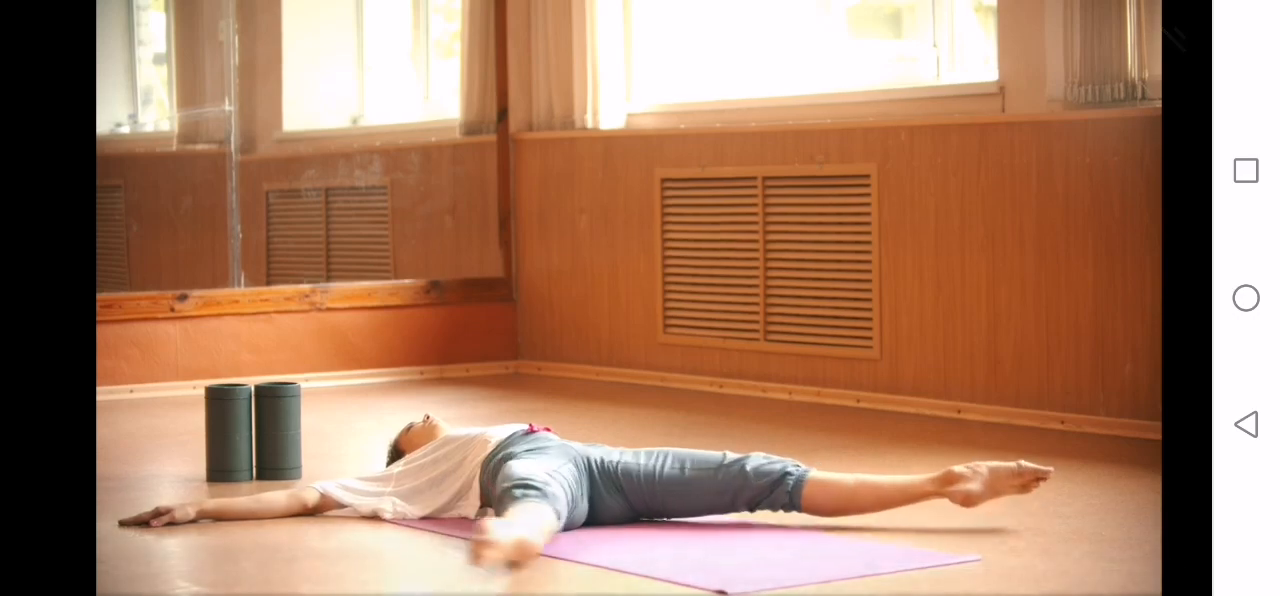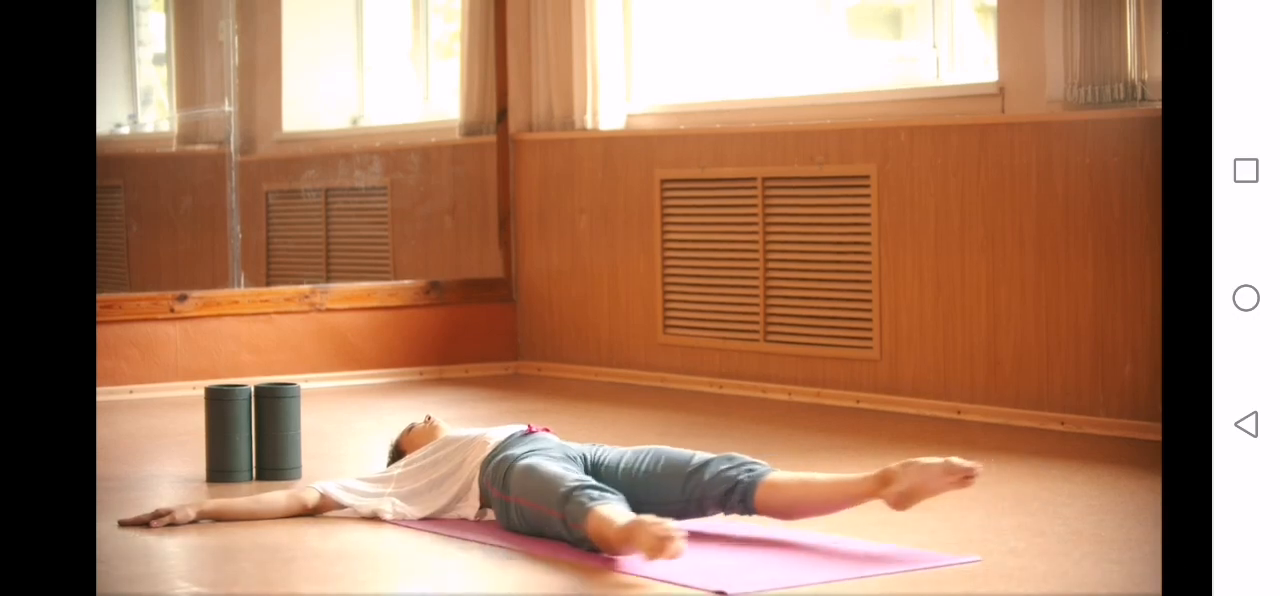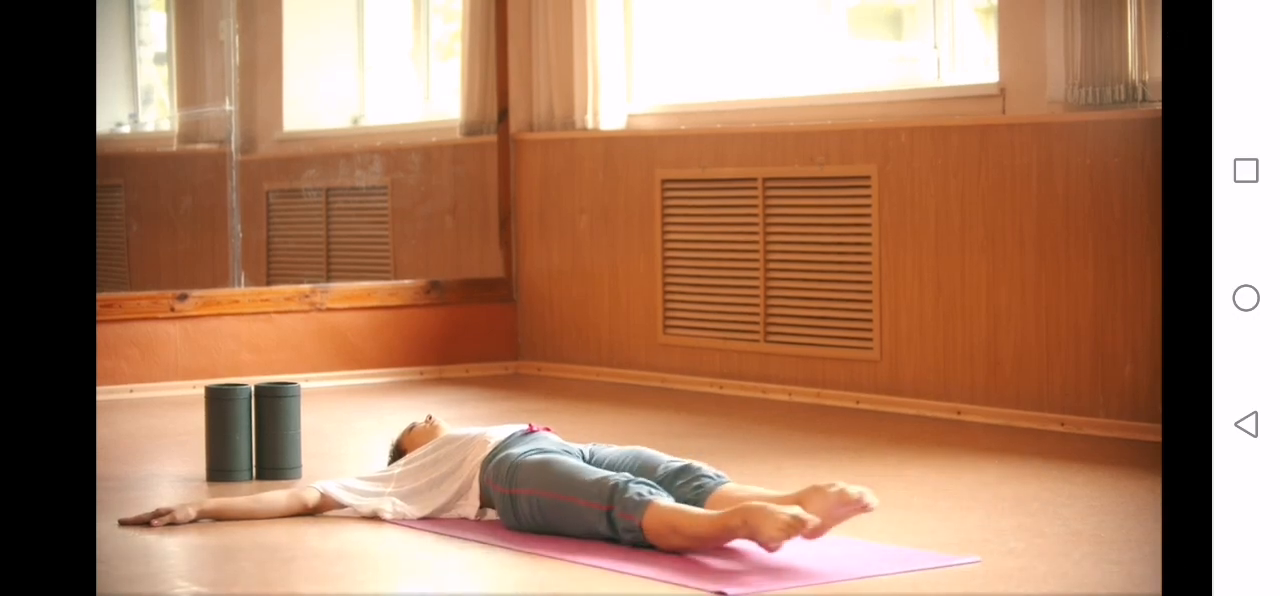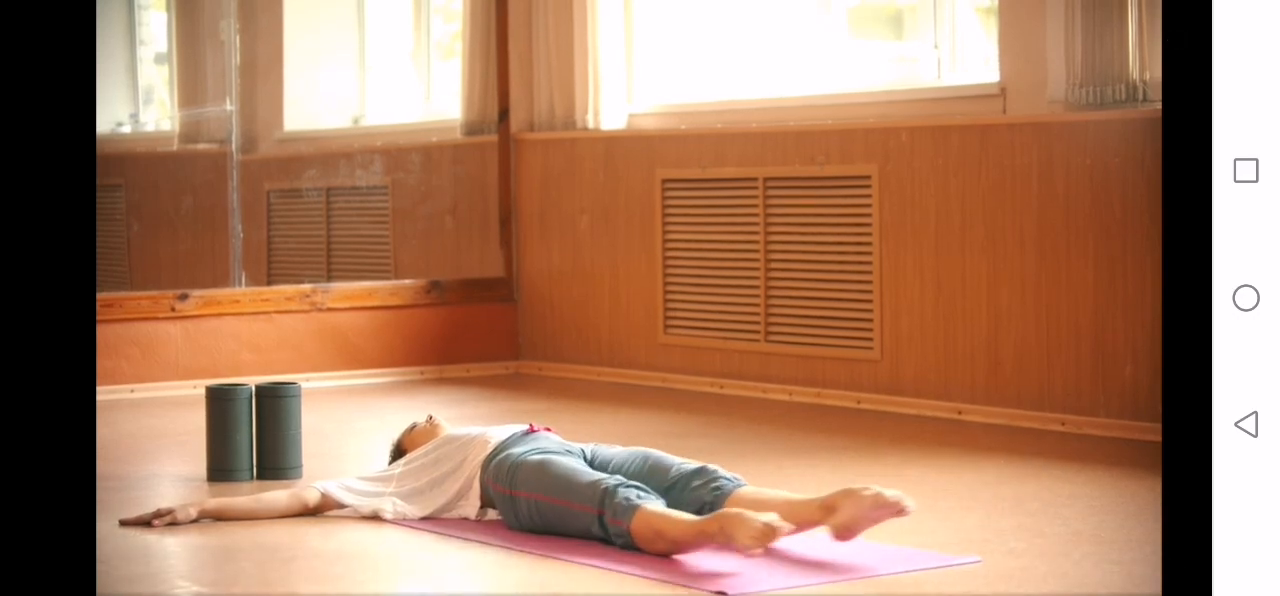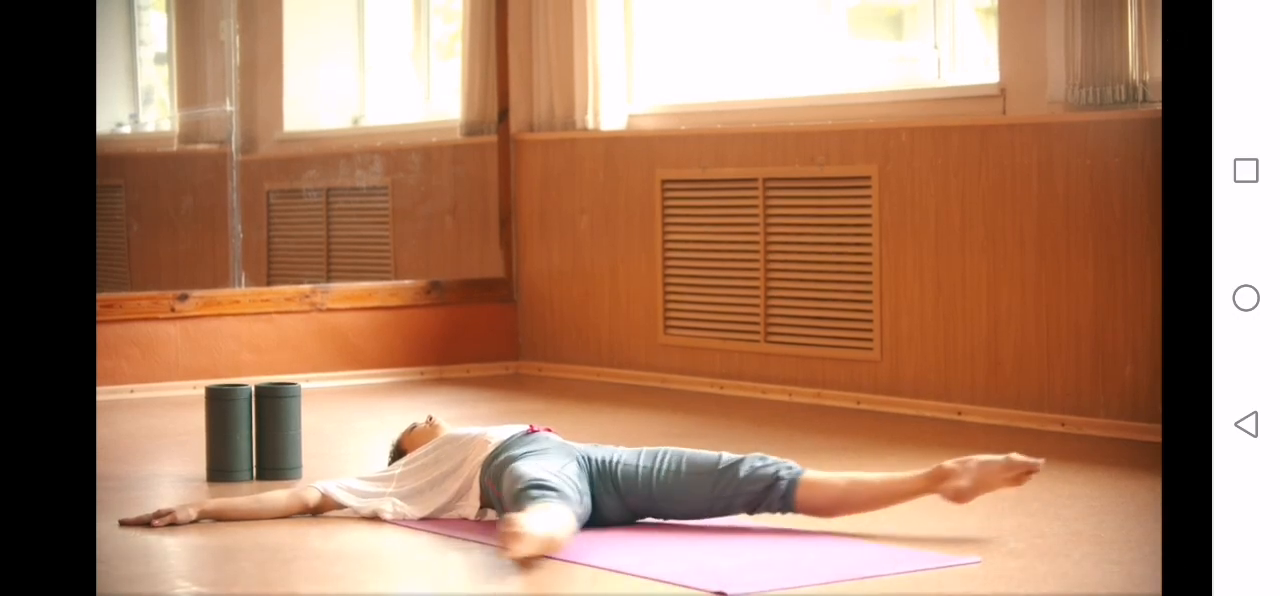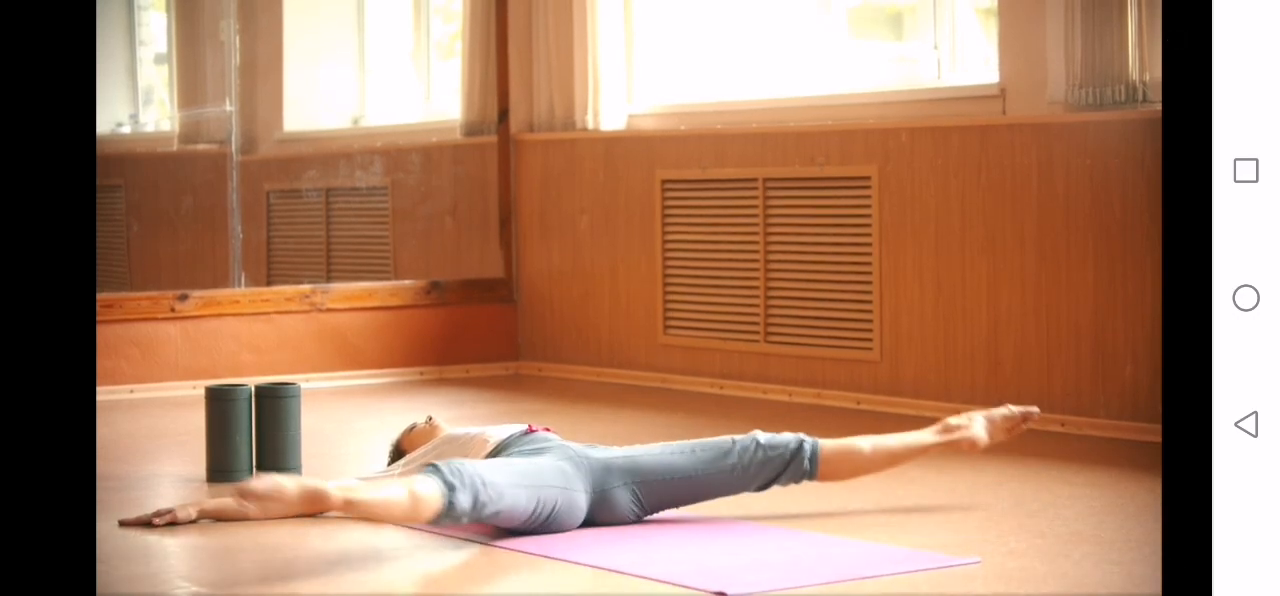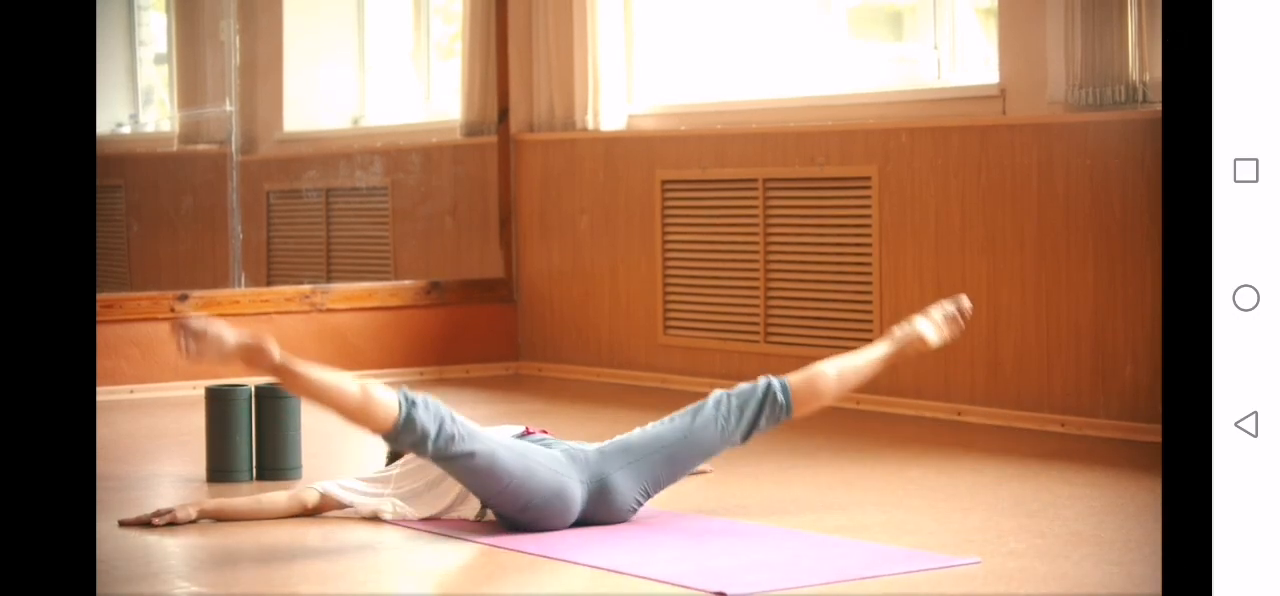
dt=0.5s
person 1, frame 1
left shoulder: (477, 438)
right shoulder: (393, 478)
right elbow: (299, 498)
right wrist: (198, 506)
left hip: (582, 459)
right hip: (524, 469)
left knee: (761, 476)
right knee: (539, 498)
left ankle: (946, 482)
person 1, frame 2
left shoulder: (459, 446)
right shoulder: (397, 478)
right elbow: (300, 498)
right wrist: (199, 509)
left hip: (568, 453)
right hip: (515, 468)
left knee: (725, 477)
right knee: (591, 502)
left ankle: (885, 480)
person 1, frame 3
left shoulder: (468, 442)
right shoulder: (396, 478)
right elbow: (297, 497)
right wrist: (199, 508)
left hip: (562, 453)
right hip: (515, 470)
left knee: (692, 481)
right knee: (641, 505)
left ankle: (796, 503)
right ankle: (755, 519)
person 1, frame 4
left shoulder: (457, 449)
right shoulder: (400, 477)
right elbow: (300, 498)
right wrist: (198, 508)
left hip: (564, 452)
right hip: (518, 468)
left knee: (701, 483)
right knee: (632, 509)
left ankle: (828, 507)
right ankle: (722, 533)
person 1, frame 5
left shoulder: (472, 443)
right shoulder: (395, 478)
right elbow: (301, 497)
right wrist: (200, 507)
left hip: (584, 457)
right hip: (526, 467)
left knee: (759, 477)
right knee: (565, 501)
left ankle: (937, 476)
person 1, frame 6
left shoulder: (464, 446)
right shoulder: (404, 469)
right wrist: (201, 509)
left hip: (585, 469)
right hip: (540, 475)
left knee: (775, 453)
person 1, frame 7
left shoulder: (454, 464)
right shoulder: (398, 481)
right elbow: (301, 495)
right wrist: (200, 508)
left hip: (585, 469)
right hip: (546, 486)
left knee: (759, 399)
